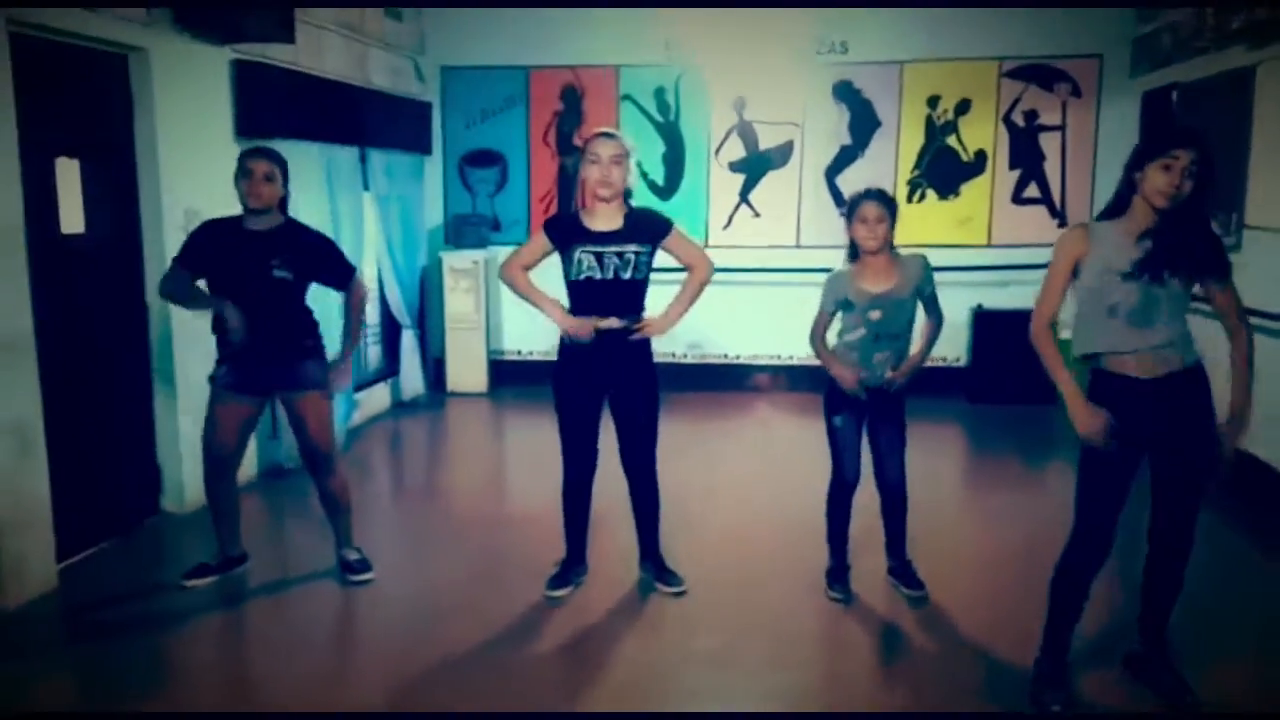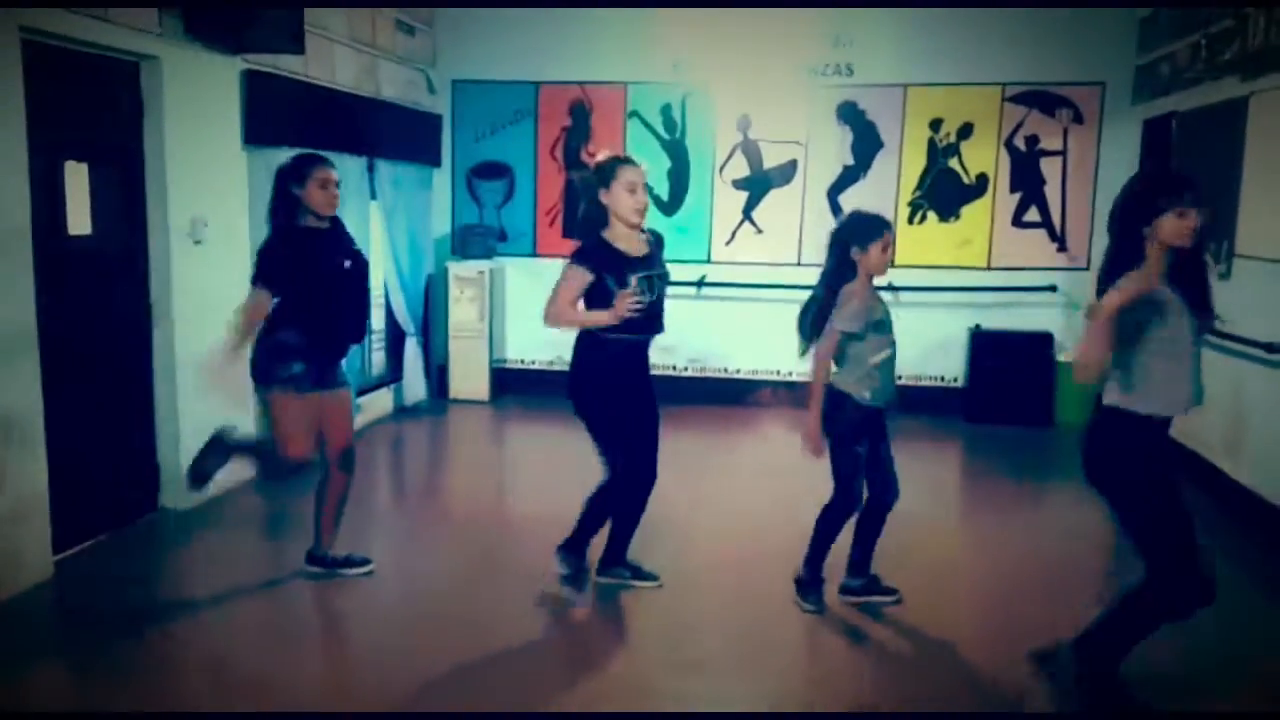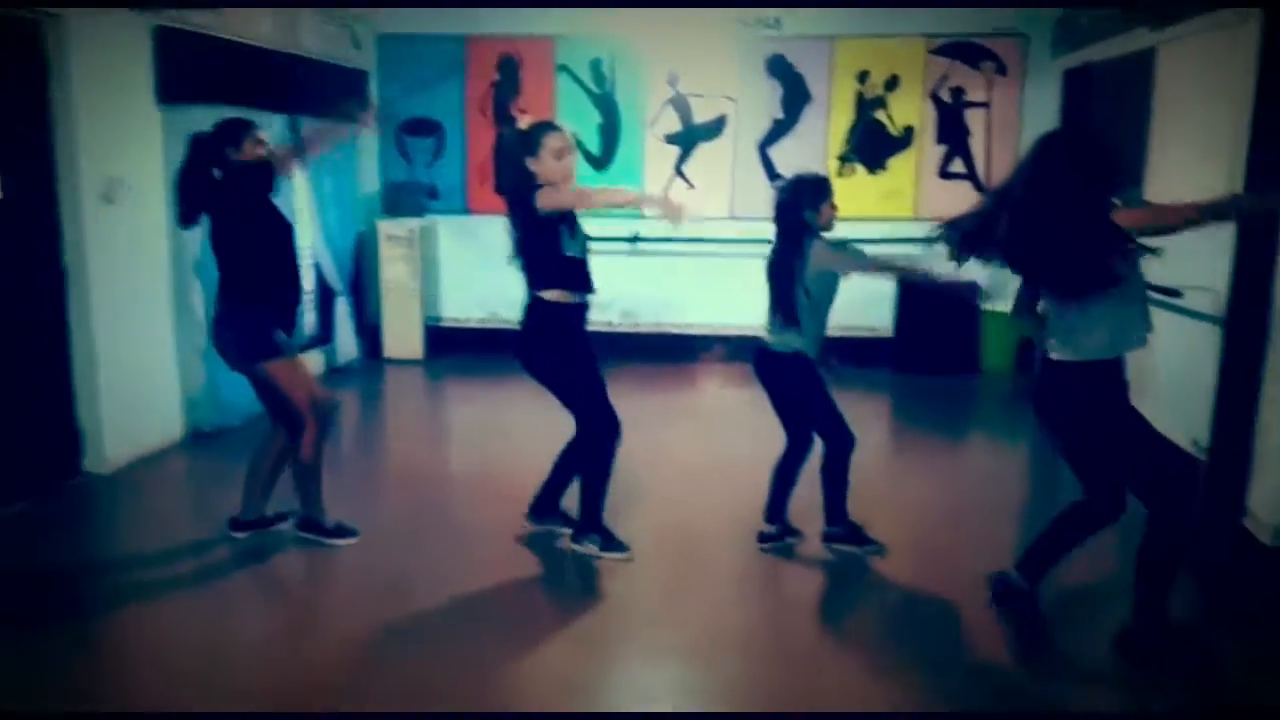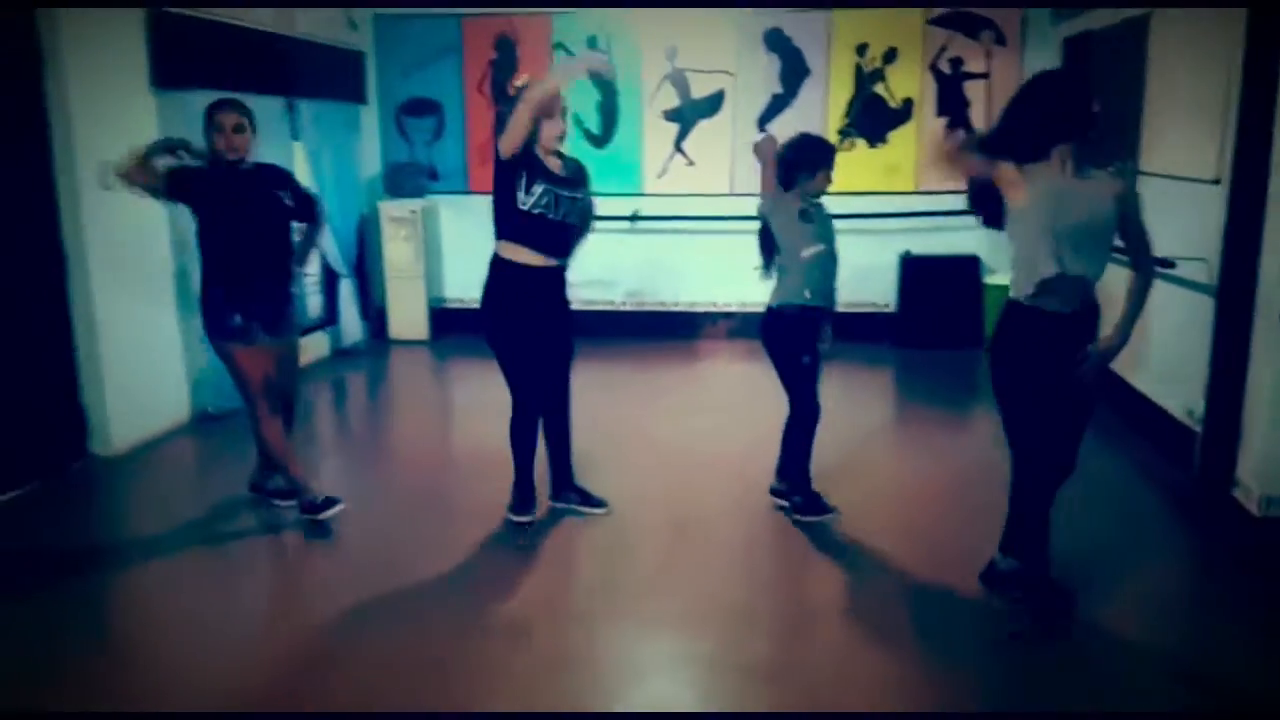
dt=0.4s
person 1, frame 1
left shoulder: (1194, 245)
right shoulder: (1085, 240)
left elbow: (1237, 326)
right elbow: (1040, 325)
left wrist: (1239, 411)
right wrist: (1075, 401)
left hip: (1186, 401)
right hip: (1116, 398)
left knee: (1173, 540)
right knee: (1093, 540)
left ankle: (1151, 651)
right ankle: (1051, 663)
person 1, frame 2
left shoulder: (1174, 284)
right shoulder: (1134, 290)
right elbow: (1086, 369)
right wrist: (1116, 310)
left hip: (1134, 441)
right hip: (1128, 445)
left knee: (1169, 570)
right knee: (1189, 582)
left ankle: (1095, 671)
right ankle: (1079, 655)
person 1, frame 3
left shoulder: (1036, 242)
right shoulder: (1107, 229)
left elbow: (1025, 309)
right elbow: (1201, 211)
right wrist: (1244, 204)
left hip: (1061, 384)
right hip: (1093, 392)
left knee: (1102, 498)
right knee: (1175, 499)
left ankle: (1019, 581)
right ankle: (1147, 627)
person 1, frame 4
left shoulder: (1112, 186)
right shoulder: (1014, 176)
left elbow: (1144, 261)
right elbow: (956, 153)
left wrist: (1121, 331)
left hip: (1080, 333)
right hip: (1024, 331)
left knee: (1055, 460)
right knee: (1034, 460)
left ankle: (1013, 561)
right ankle: (1022, 569)
person 2, frame 1
left shoulder: (649, 223)
right shoulder: (562, 226)
left elbow: (701, 267)
right elbow: (511, 270)
left wrist: (670, 317)
right wrist: (554, 309)
left hip: (631, 353)
right hip: (579, 354)
left knee: (641, 465)
right knee: (578, 466)
left ankle: (652, 558)
right ankle: (574, 560)
person 2, frame 2
left shoulder: (654, 242)
right shoulder: (594, 253)
right elbow: (554, 313)
left wrist: (648, 315)
right wrist: (605, 315)
left hip: (636, 367)
right hip: (598, 368)
left knee: (641, 471)
right knee: (628, 471)
left ankle: (615, 559)
right ankle: (573, 549)
person 2, frame 3
left shoulder: (553, 206)
right shoulder: (532, 200)
right elbow: (581, 195)
right wrist: (647, 199)
left hip: (567, 330)
right hip: (550, 333)
left knee: (593, 426)
right knee: (603, 427)
left ankle: (545, 507)
right ankle: (588, 528)
person 2, frame 4
left shoulder: (574, 171)
right shoulder: (514, 157)
left elbow: (584, 213)
right elbow: (529, 104)
left wrist: (566, 244)
right wrist: (580, 67)
left hip: (551, 292)
right hip: (507, 290)
left knee: (555, 396)
right knee: (527, 396)
left ankle: (564, 486)
right ankle: (524, 490)
person 3, frame 1
left shoulder: (306, 242)
right shoulder: (215, 234)
left elbow: (356, 293)
right elbow: (170, 285)
left wrist: (348, 356)
right wrist: (217, 305)
left hip: (299, 361)
right hip: (239, 364)
left knee: (321, 459)
right knee: (219, 462)
left ankle: (347, 549)
right ankle: (231, 553)
person 3, frame 2
left shoulder: (335, 231)
right shoulder: (286, 241)
right elbow: (260, 302)
right wrist: (231, 351)
left hip: (326, 360)
right hip: (287, 358)
left knee: (342, 455)
right knee: (294, 458)
left ankle: (323, 550)
right ankle: (225, 448)
person 3, frame 3
left shoulder: (240, 198)
right shoulder: (236, 189)
right elbow: (289, 156)
right wrist: (350, 124)
left hip: (259, 326)
right hip: (251, 327)
left knee: (288, 425)
right knee: (315, 415)
left ankle: (250, 515)
right ankle: (312, 519)
person 3, frame 4
left shoulder: (278, 179)
right shoulder: (199, 180)
left elbow: (313, 215)
right elbow: (133, 175)
left wrist: (301, 253)
right wrist: (166, 148)
left hip: (277, 302)
right hip: (230, 308)
left knee: (285, 397)
right knee: (263, 402)
left ankle: (266, 478)
right ankle: (304, 494)
person 4, frame 1
left shoulder: (916, 268)
right shoulder: (841, 279)
left elbow: (934, 317)
right elbow: (817, 334)
left wrist: (918, 357)
right wrist: (835, 367)
left hip: (888, 392)
right hip: (846, 391)
left knee: (893, 480)
right knee: (845, 478)
left ankle: (898, 562)
right ankle: (837, 566)
person 4, frame 2
left shoulder: (862, 296)
right shoulder: (856, 299)
right elbow: (823, 356)
right wrist: (814, 415)
left hip: (869, 410)
right hip: (852, 409)
left knee: (884, 494)
right knee: (848, 498)
left ankle: (858, 577)
right ankle: (809, 576)
person 4, frame 3
left shoulder: (788, 251)
right shoulder: (827, 254)
right elbow: (887, 266)
right wrist: (931, 277)
left hip: (772, 358)
right hip: (793, 365)
left knee: (801, 441)
right knee: (839, 439)
left ankle: (774, 526)
right ankle: (837, 527)
person 4, frame 4
left shoulder: (816, 212)
right shoulder: (780, 205)
right elbow: (764, 152)
left wrist: (825, 317)
right wrist: (772, 154)
left hip: (812, 319)
right hip: (787, 320)
left knee: (807, 407)
right knee: (805, 407)
left ankle: (790, 483)
right ankle: (793, 490)
